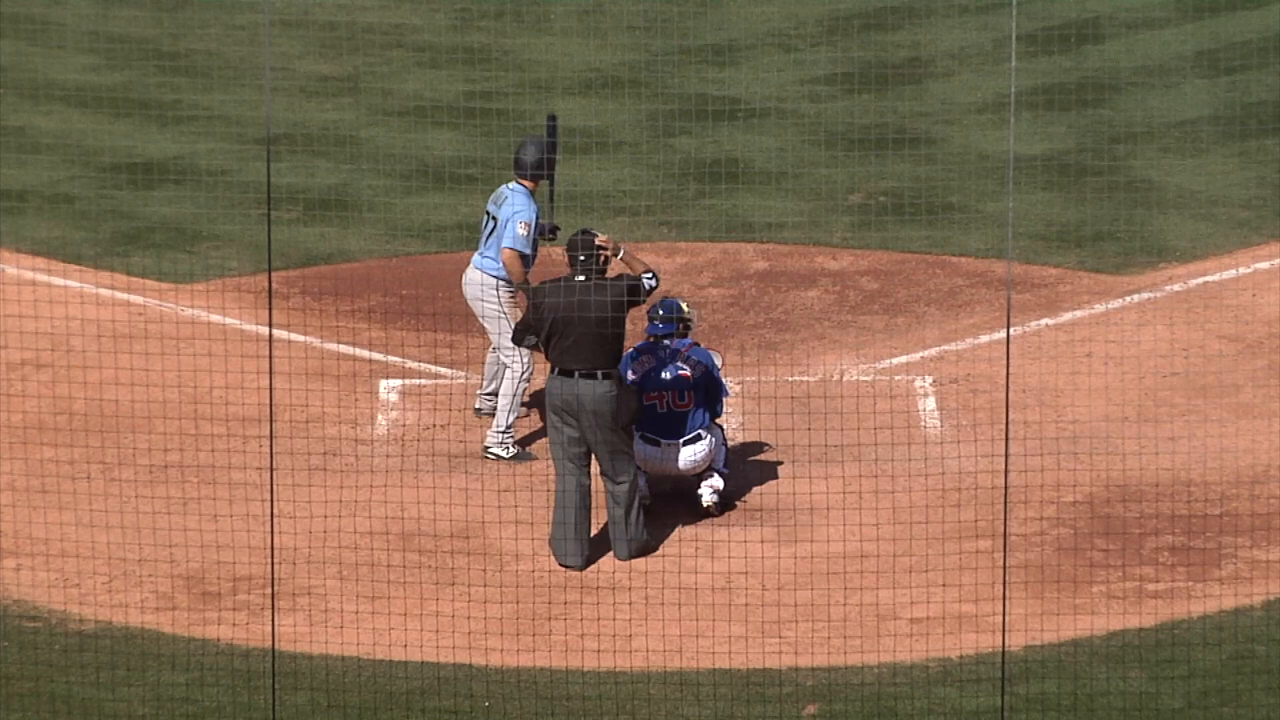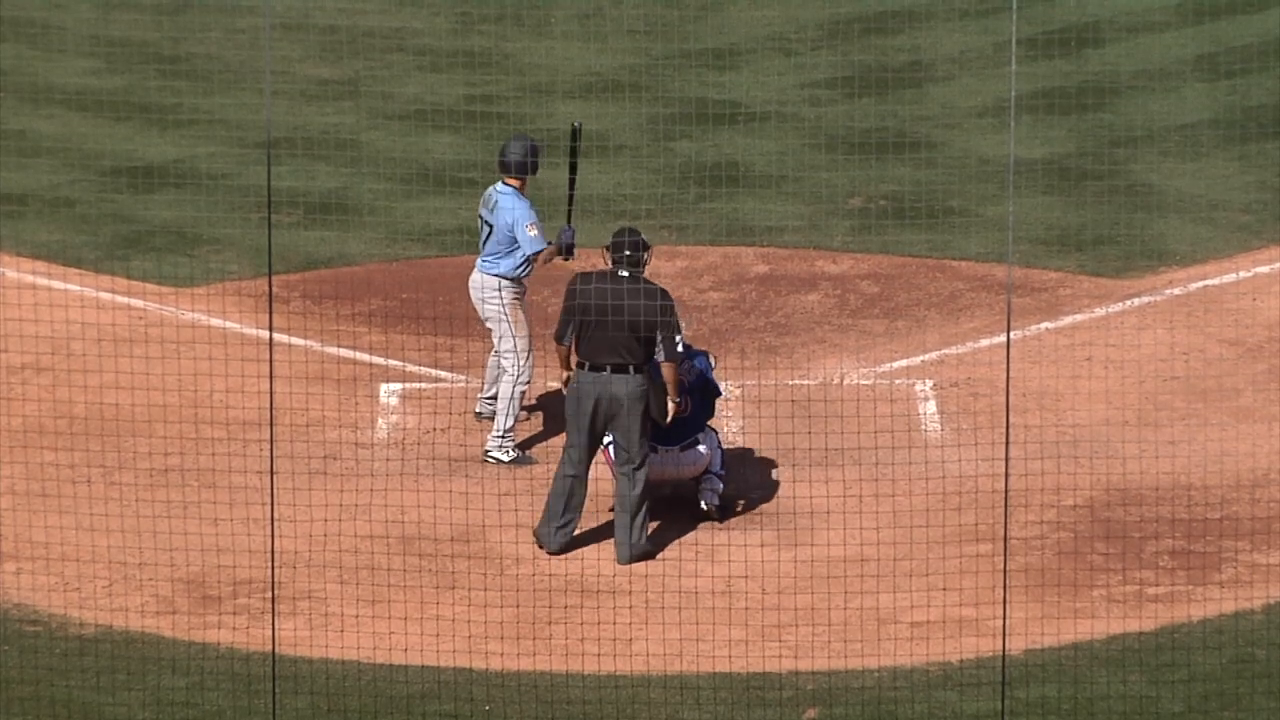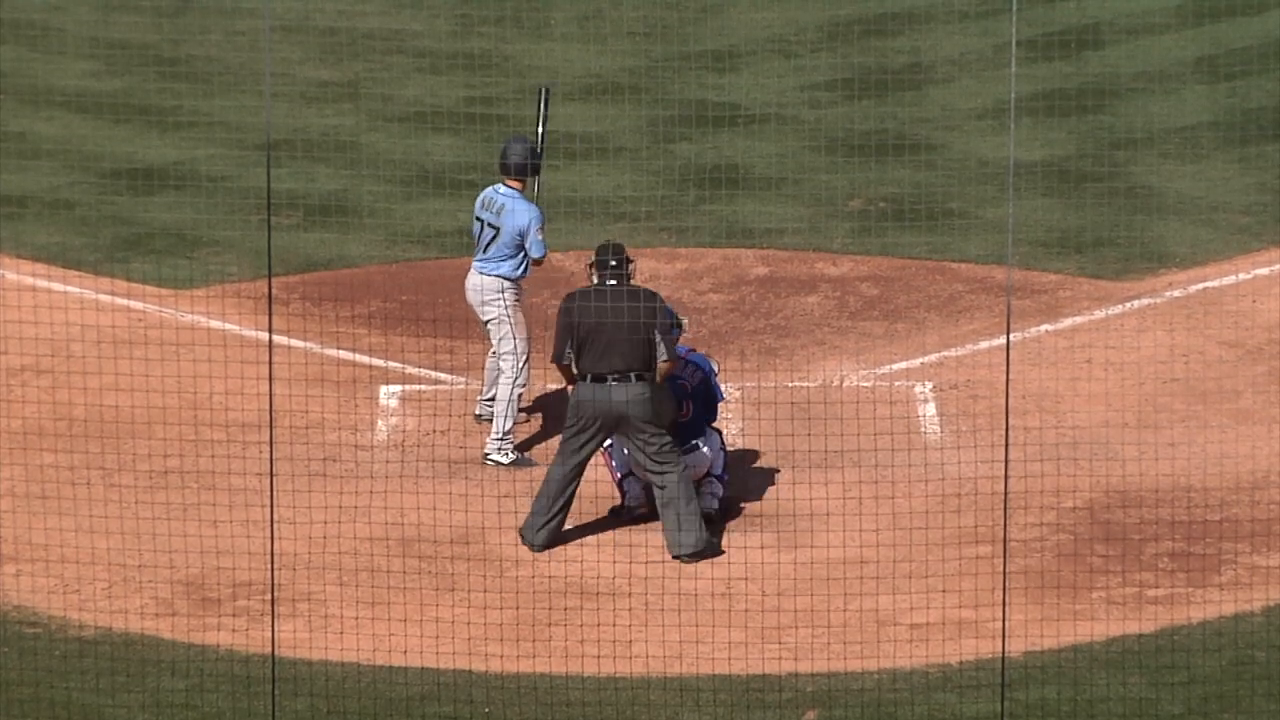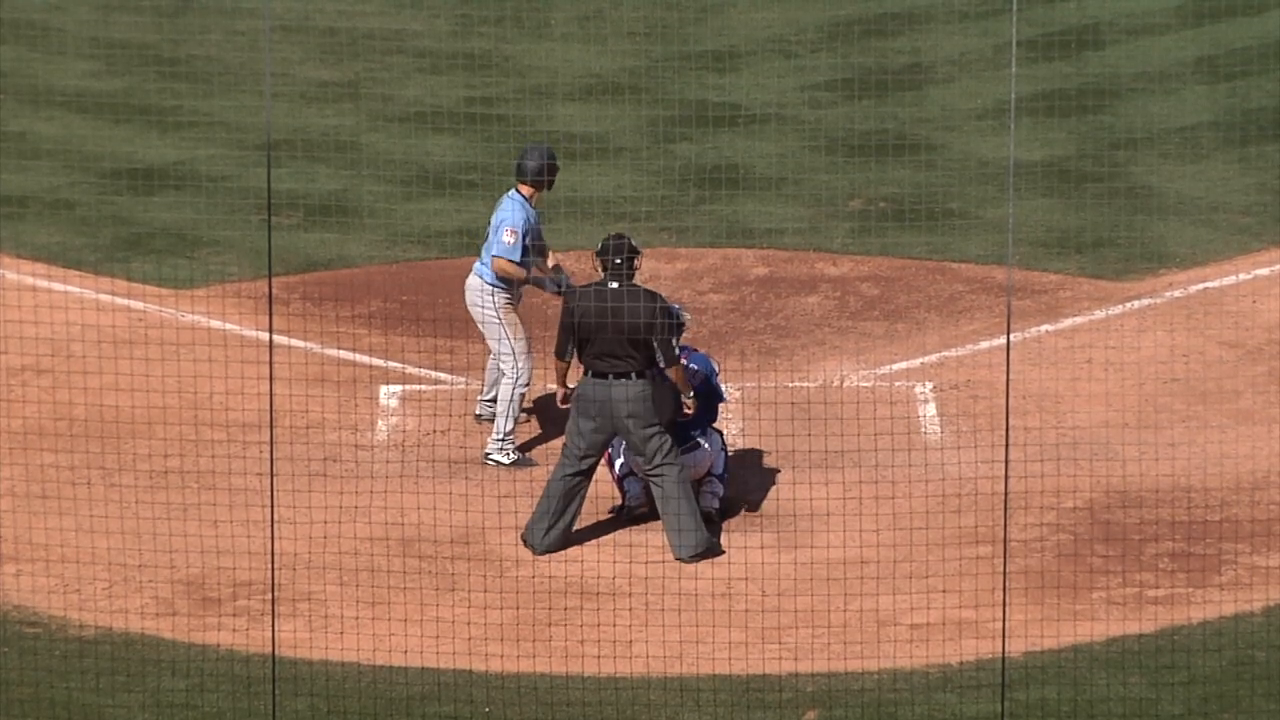
dt=1s
person 1, frame 1
left shoulder: (545, 292)
right shoulder: (618, 290)
left elbow: (524, 338)
right elbow: (651, 279)
right wrist: (621, 252)
left hip: (559, 387)
right hip: (603, 389)
left knee: (569, 471)
right knee: (619, 469)
left ankle: (570, 549)
right ankle: (629, 541)
person 1, frame 2
left shoulder: (582, 284)
right shoulder: (657, 297)
left elbow: (563, 338)
right elbow: (668, 356)
left wrist: (566, 370)
right wrist: (672, 396)
left hip: (587, 381)
right hip: (631, 386)
left knee: (574, 460)
right knee: (632, 467)
left ankle: (554, 534)
right ankle: (631, 545)
person 1, frame 3
left shoulder: (574, 302)
right shoulder: (651, 300)
left elbow: (562, 358)
right elbow: (667, 359)
left wrist: (574, 383)
right wrist: (652, 386)
left hip: (591, 394)
right hip: (638, 394)
left knee: (567, 462)
right knee: (666, 468)
left ankle: (538, 533)
right ankle: (690, 542)
person 1, frame 4
left shoulder: (576, 298)
right shoulder: (653, 303)
left elbow: (564, 353)
right elbow: (669, 362)
left wrist: (562, 385)
right wrist: (686, 394)
left hip: (592, 392)
right hip: (639, 393)
left knee: (572, 466)
right knee: (664, 468)
left ankle: (542, 536)
right ankle: (692, 543)
person 2, frame 1
left shoulder: (503, 192)
right shoulder: (525, 206)
right elbow: (509, 256)
left wrist: (539, 232)
right wrist: (531, 292)
left hip: (476, 277)
right hip: (494, 287)
left knee: (503, 344)
right knee: (520, 362)
left ankle: (488, 401)
right ankle: (499, 442)
person 2, frame 2
left shoulder: (492, 194)
right shoulder: (520, 208)
right elbow: (542, 256)
left wrist: (554, 245)
right wrist: (563, 241)
left hip: (484, 278)
right hip: (501, 288)
left knee: (505, 347)
right knee: (518, 364)
left ankle: (488, 405)
right ankle: (499, 445)
person 2, frame 3
left shoulder: (485, 196)
right shoulder: (529, 212)
right elbow: (537, 259)
left hip: (477, 280)
right hip: (500, 289)
left knee: (501, 349)
right knee: (514, 365)
left ankle: (488, 407)
right ankle: (499, 447)
person 2, frame 4
left shoulder: (523, 205)
right shoulder: (515, 212)
left elbow: (539, 247)
right elbow: (500, 265)
left wrist: (554, 273)
right wrist: (541, 280)
left hip: (485, 289)
right hip: (492, 294)
left knee: (502, 351)
right knee: (518, 368)
left ankle: (488, 407)
right ankle: (499, 448)
person 3, frame 1
left shoulder: (633, 358)
right shoulder: (702, 357)
right elbow: (715, 411)
left hip: (647, 455)
right hip: (696, 456)
right knee: (715, 432)
right ankle: (710, 494)
person 3, frame 2
right shoulder: (698, 360)
right elbow: (708, 412)
right hip: (693, 461)
left knee: (611, 435)
right knee: (709, 436)
right ankle: (710, 499)
person 3, frame 3
right shoulder: (700, 363)
right elbow: (710, 417)
right hip: (694, 464)
left knee: (612, 440)
right knee: (713, 437)
left ankle: (634, 500)
right ankle: (710, 500)
person 3, frame 4
right shoulder: (703, 362)
right elbow: (711, 416)
right hip: (694, 461)
left knee: (615, 437)
right knee: (715, 439)
left ankle: (635, 497)
right ankle: (710, 500)
